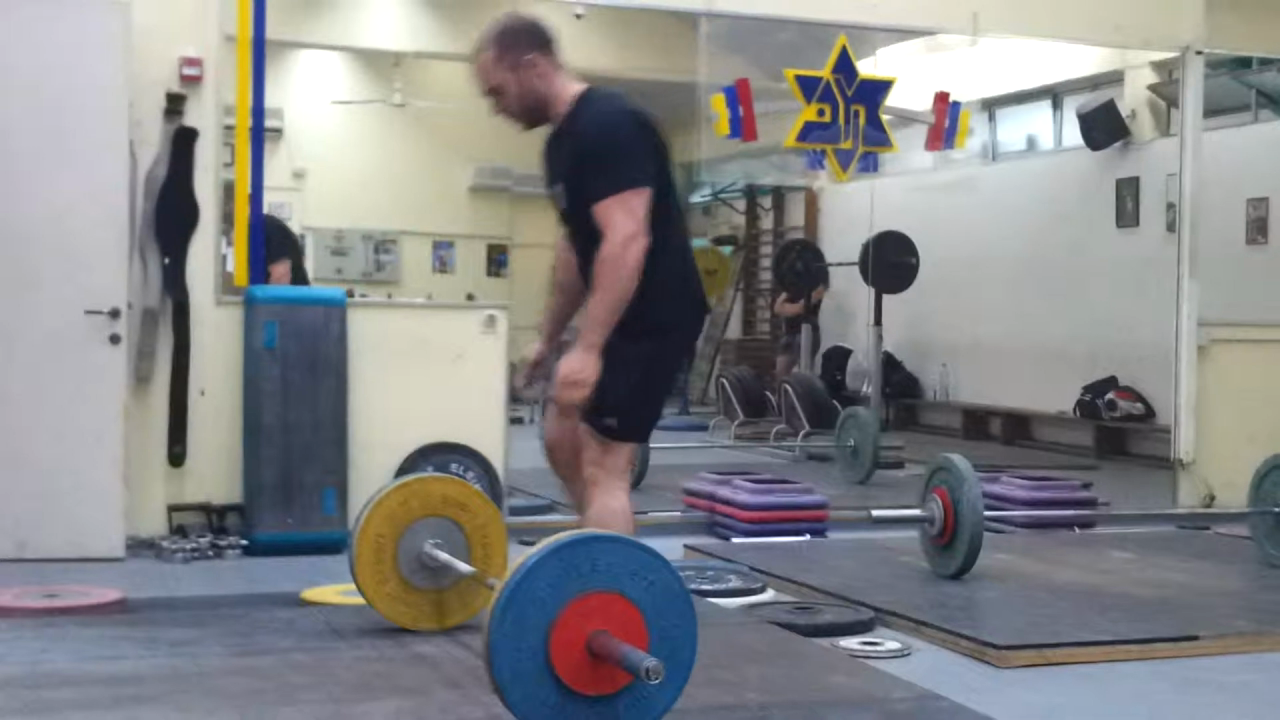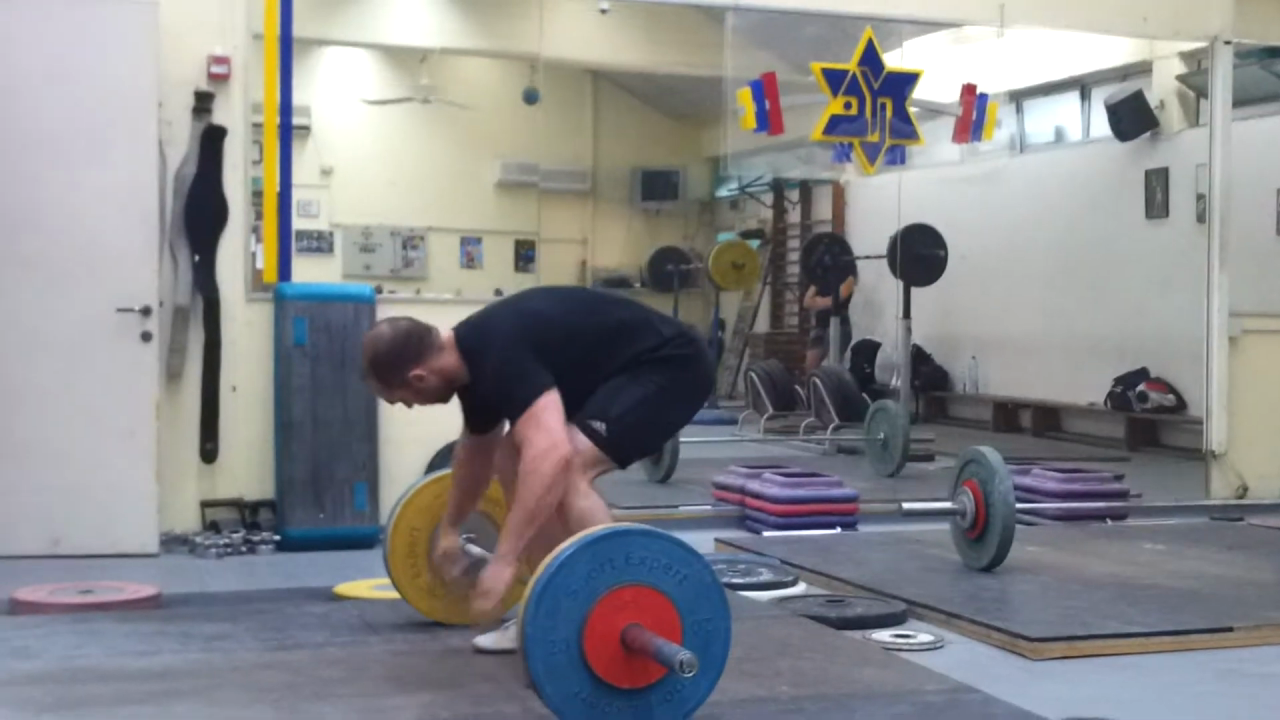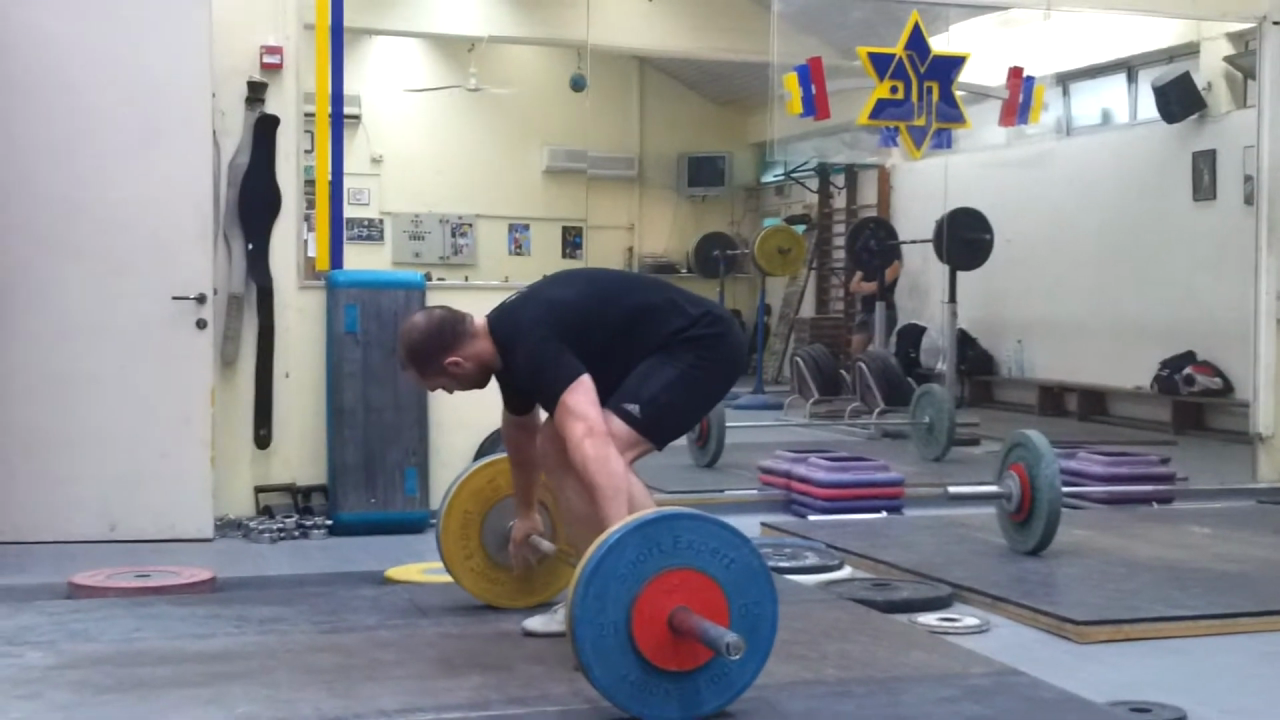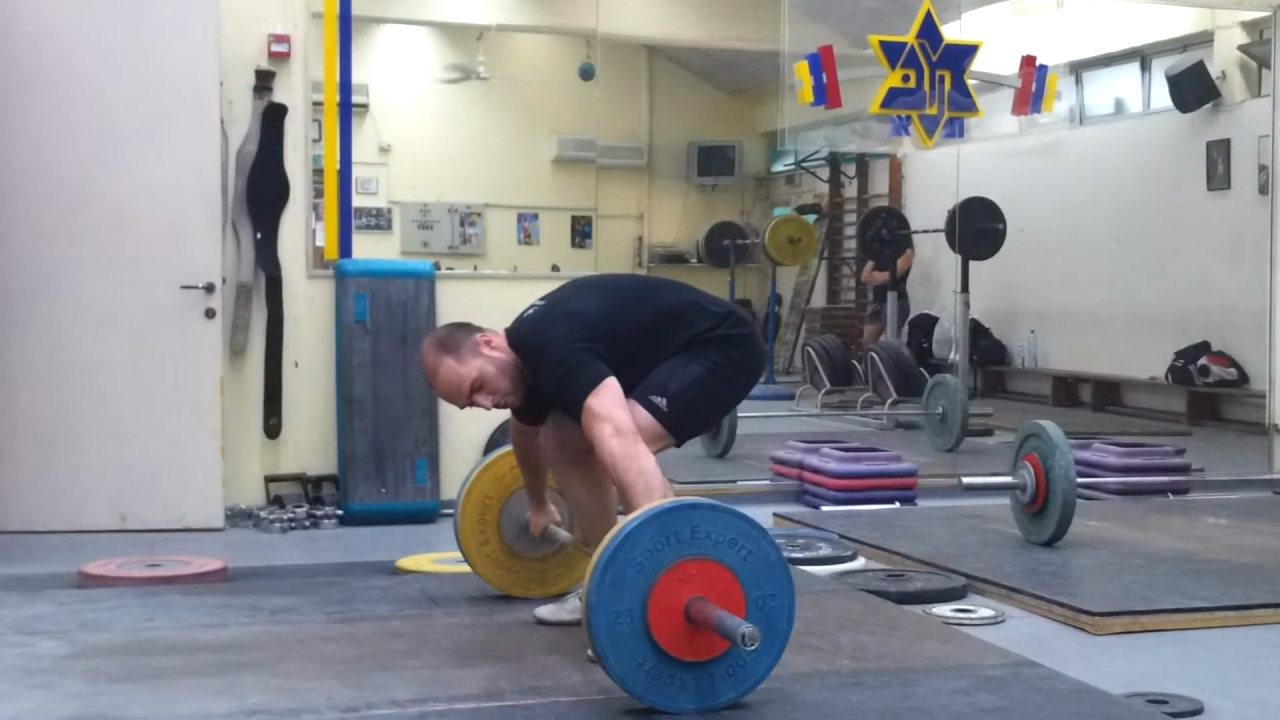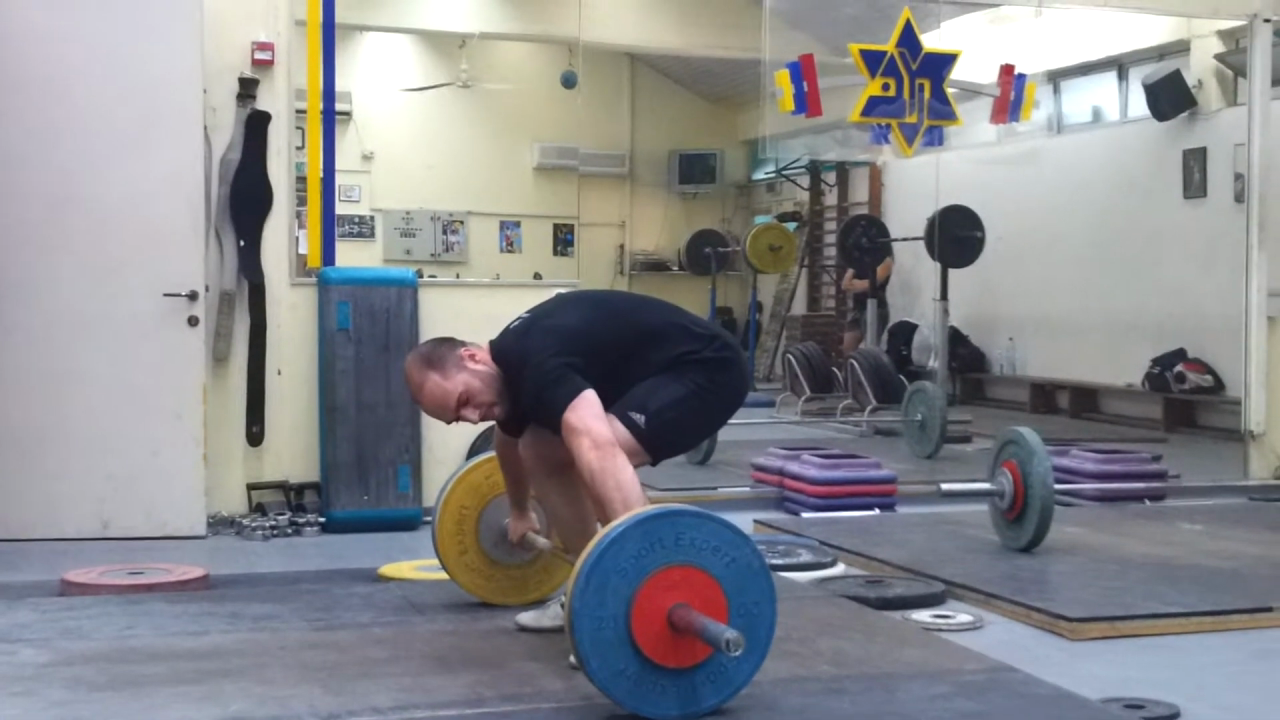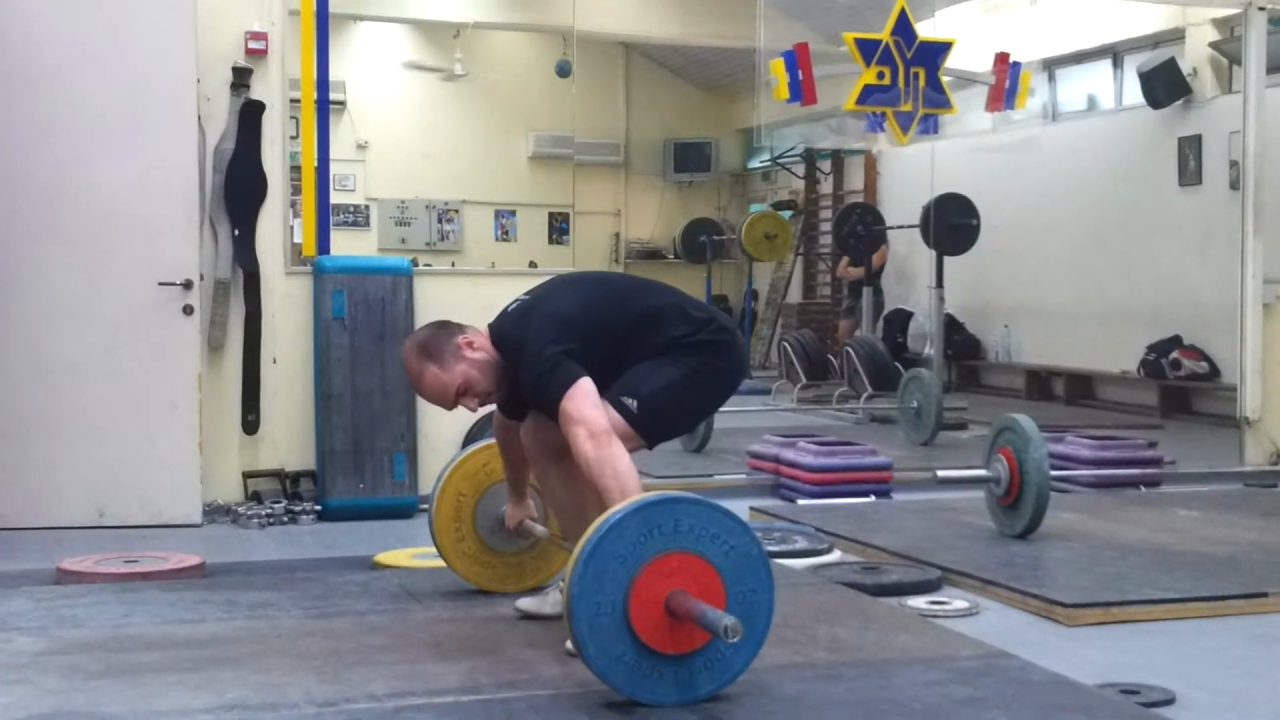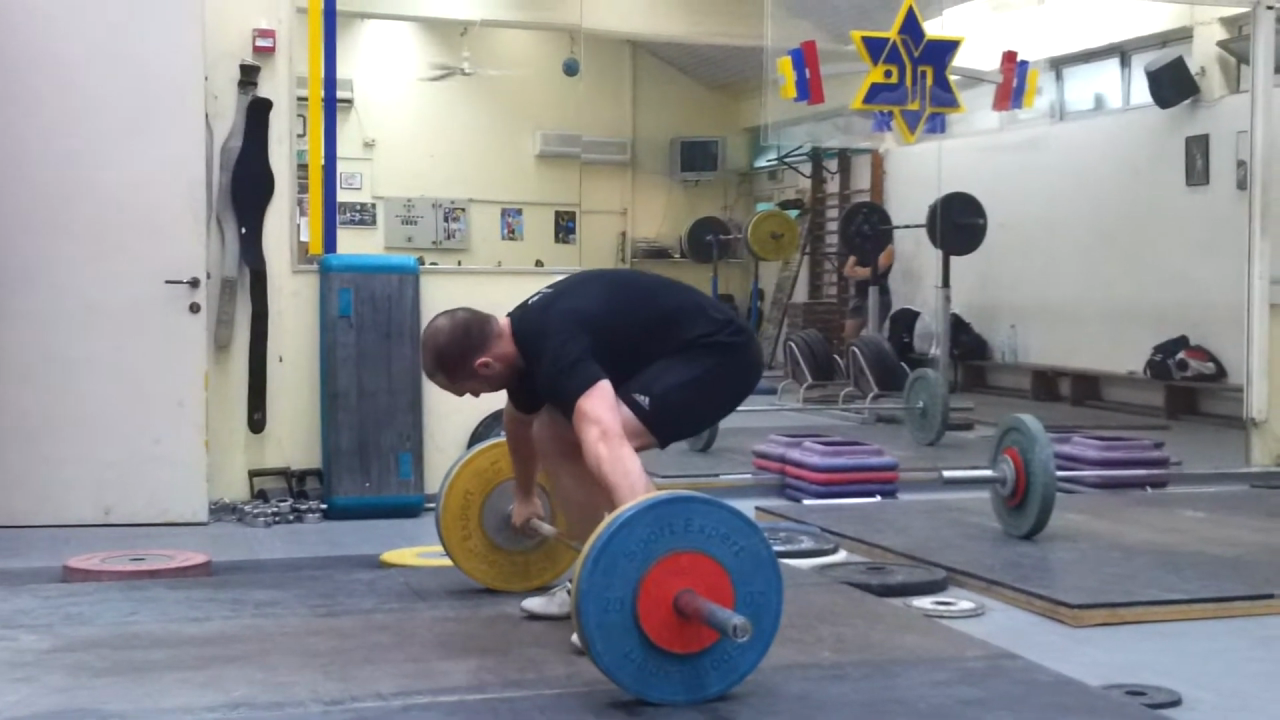
dt=0.7s
person 1, frame 1
left shoulder: (606, 125)
right shoulder: (565, 139)
left elbow: (628, 241)
left wrist: (587, 349)
right wrist: (549, 335)
left hip: (654, 314)
right hip: (615, 313)
left knee: (599, 462)
right knee: (562, 443)
person 1, frame 2
left shoulder: (500, 354)
right shoulder: (474, 354)
left elbow: (551, 453)
right elbow: (477, 446)
left wrist: (504, 560)
right wrist: (449, 528)
left hip: (669, 365)
right hip: (619, 368)
left knee: (566, 473)
right knee: (511, 460)
person 1, frame 3
left shoulder: (531, 342)
right shoulder: (508, 338)
left elbow: (589, 437)
right elbow: (521, 427)
right wrist: (526, 512)
left hip: (702, 344)
right hip: (655, 348)
left knee: (606, 452)
right knee: (553, 447)
person 1, frame 4
left shoulder: (556, 351)
right shoulder: (527, 355)
left elbow: (618, 439)
right elbow: (527, 432)
right wrist: (539, 505)
left hip: (722, 347)
left knee: (621, 446)
right knee: (560, 440)
person 1, frame 5
left shoulder: (538, 364)
right shoulder: (511, 365)
left elbow: (598, 450)
right elbow: (509, 440)
right wrist: (520, 512)
left hip: (707, 368)
left knee: (592, 453)
right knee: (539, 449)
person 1, frame 6
left shoulder: (536, 350)
right shoulder: (508, 346)
left elbow: (595, 439)
right elbow: (510, 426)
right wrist: (518, 500)
left hip: (705, 353)
right hip: (649, 353)
left knee: (587, 442)
right knee: (539, 436)
person 1, frame 7
left shoulder: (556, 347)
right shoulder: (522, 336)
left elbow: (604, 442)
right elbow: (520, 420)
right wrist: (524, 498)
left hip: (719, 353)
right hip: (669, 349)
left knee: (600, 437)
right knee: (552, 434)
